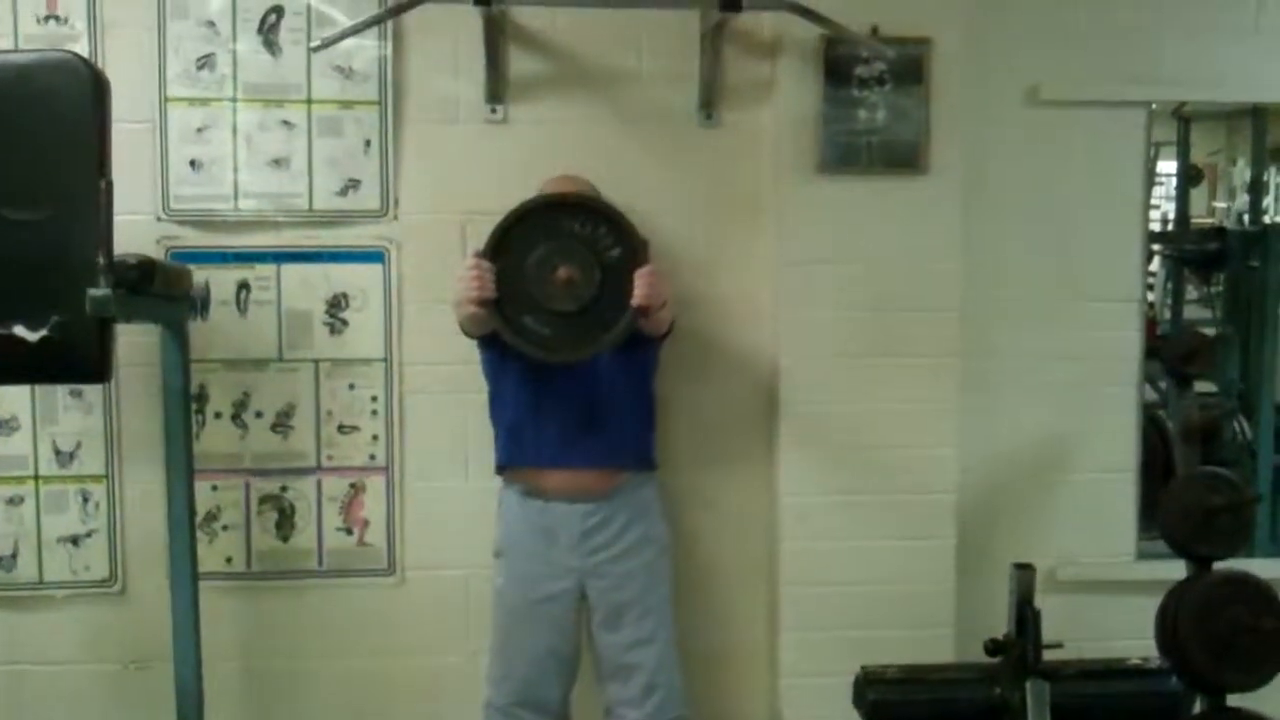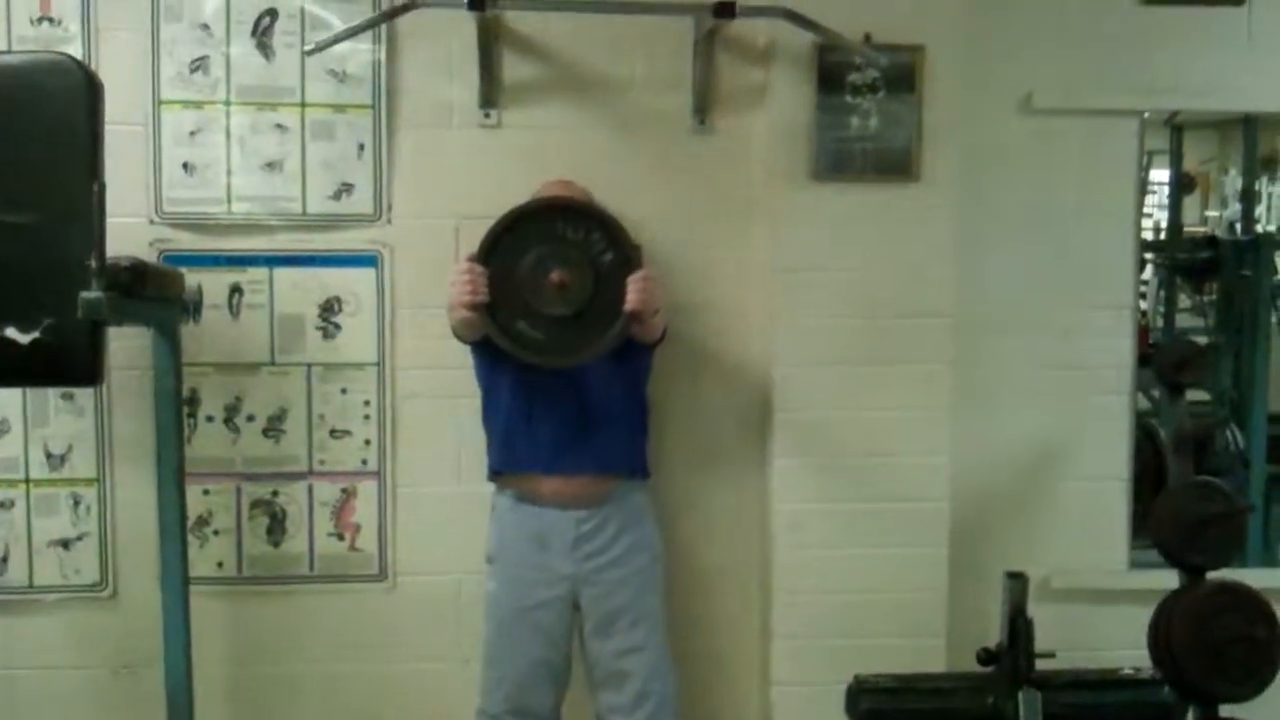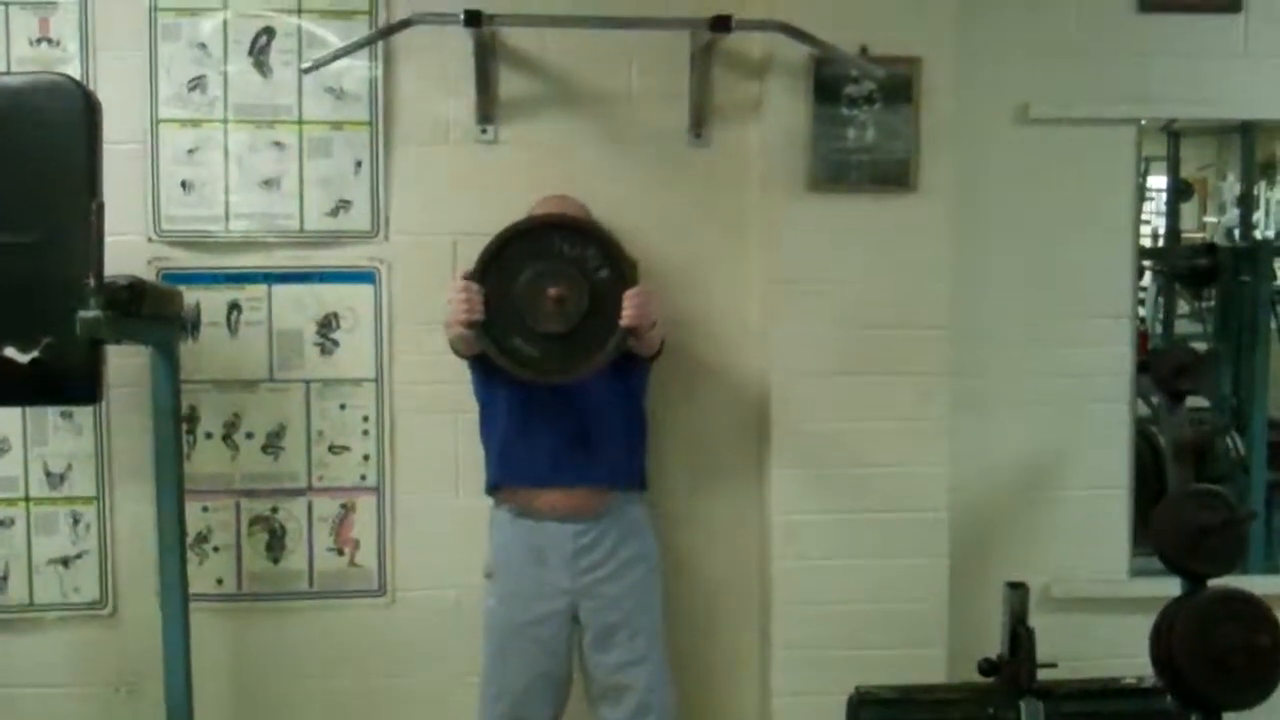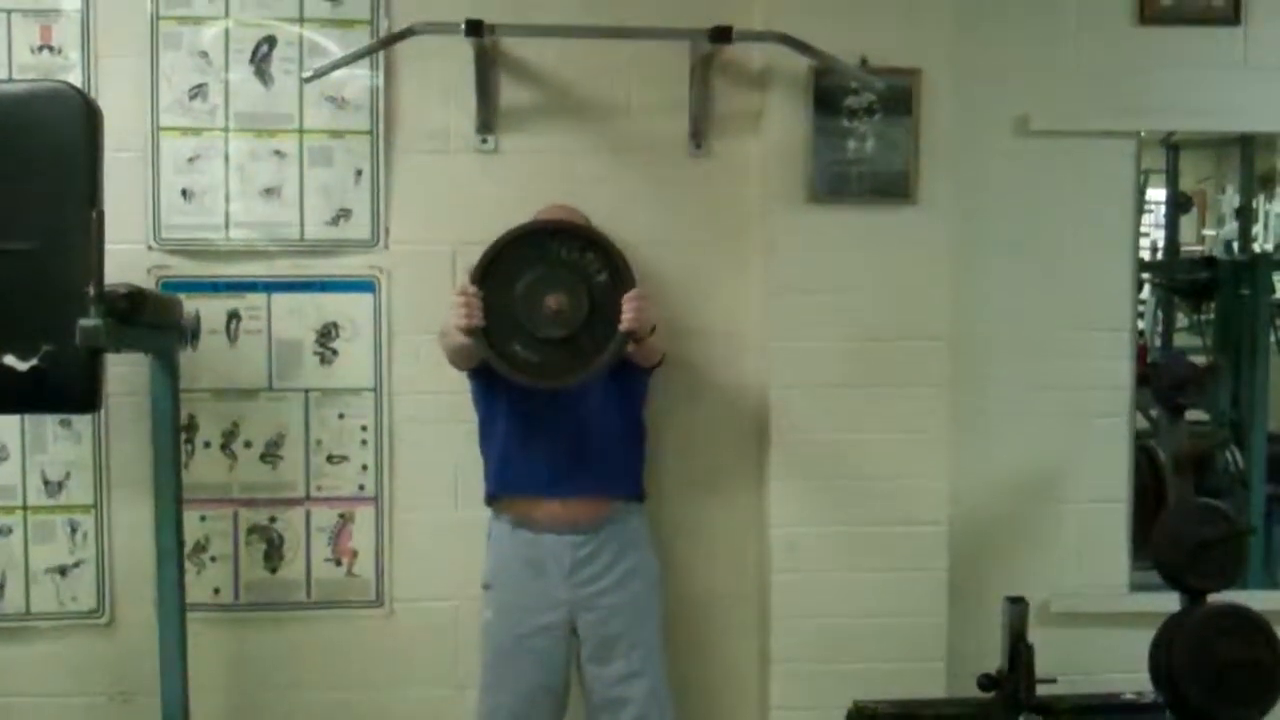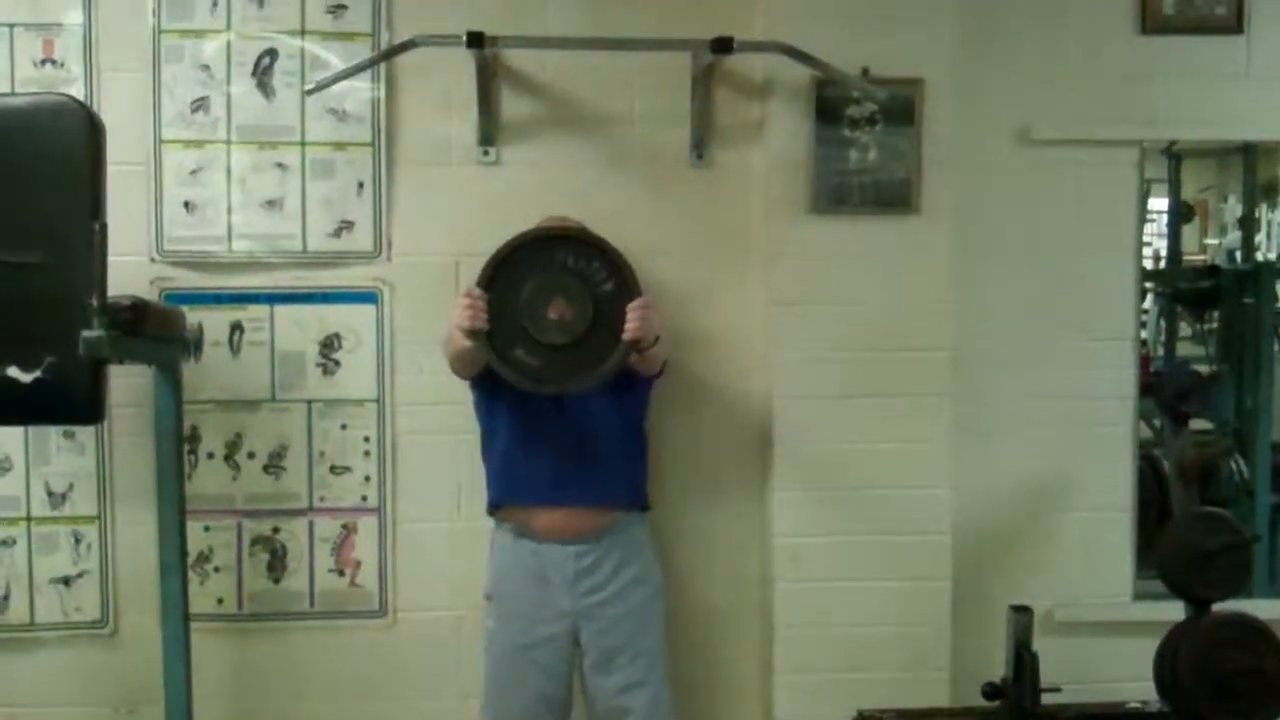
dt=0.3s
person 1, frame 1
left shoulder: (624, 297)
left elbow: (657, 323)
right elbow: (477, 322)
left wrist: (656, 305)
right wrist: (469, 302)
left hip: (625, 511)
right hip: (532, 515)
person 1, frame 2
left shoulder: (617, 304)
left elbow: (650, 329)
right elbow: (469, 327)
left wrist: (648, 310)
right wrist: (463, 306)
left hip: (618, 518)
right hip: (525, 521)
person 1, frame 3
left shoulder: (615, 318)
left elbow: (648, 343)
right elbow: (466, 342)
left wrist: (645, 325)
right wrist: (460, 320)
left hip: (615, 532)
right hip: (523, 535)
person 1, frame 4
left shoulder: (614, 328)
left elbow: (650, 354)
right elbow: (463, 354)
left wrist: (645, 331)
right wrist: (459, 331)
left hip: (614, 543)
right hip: (522, 547)
person 1, frame 5
left shoulder: (616, 337)
left elbow: (650, 362)
right elbow: (463, 362)
left wrist: (649, 340)
right wrist: (462, 335)
left hip: (617, 553)
right hip: (524, 556)
